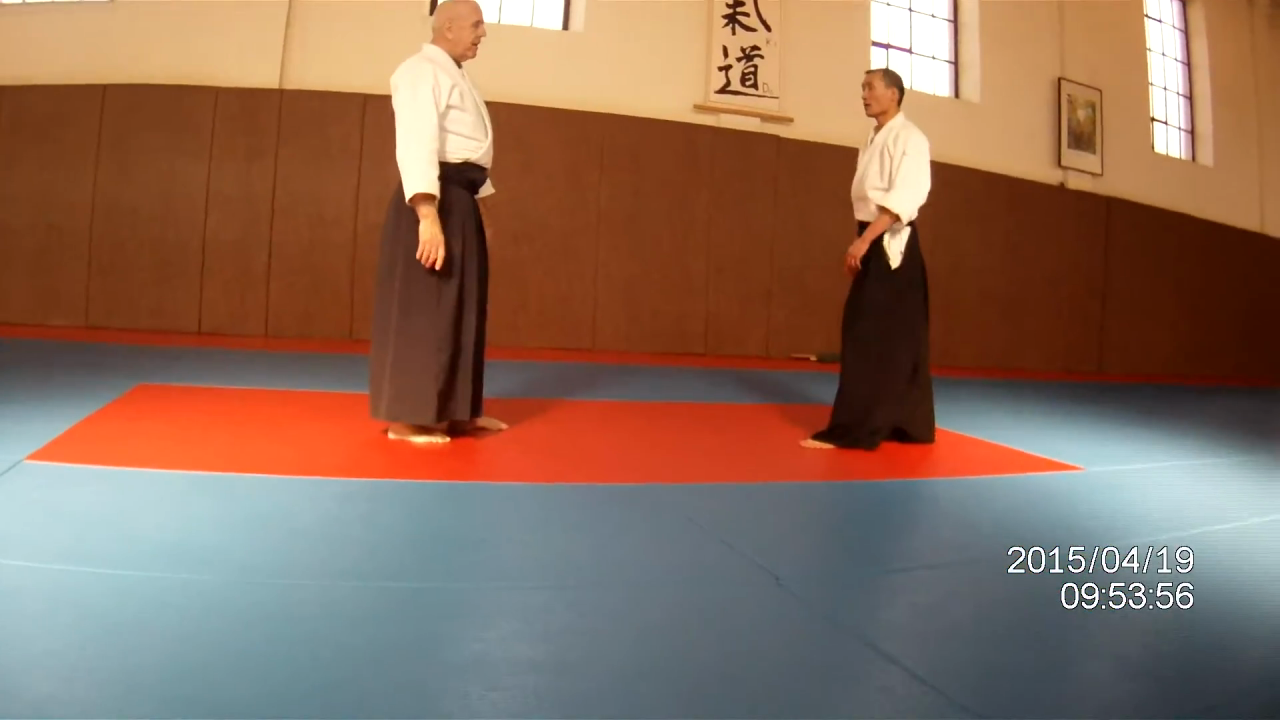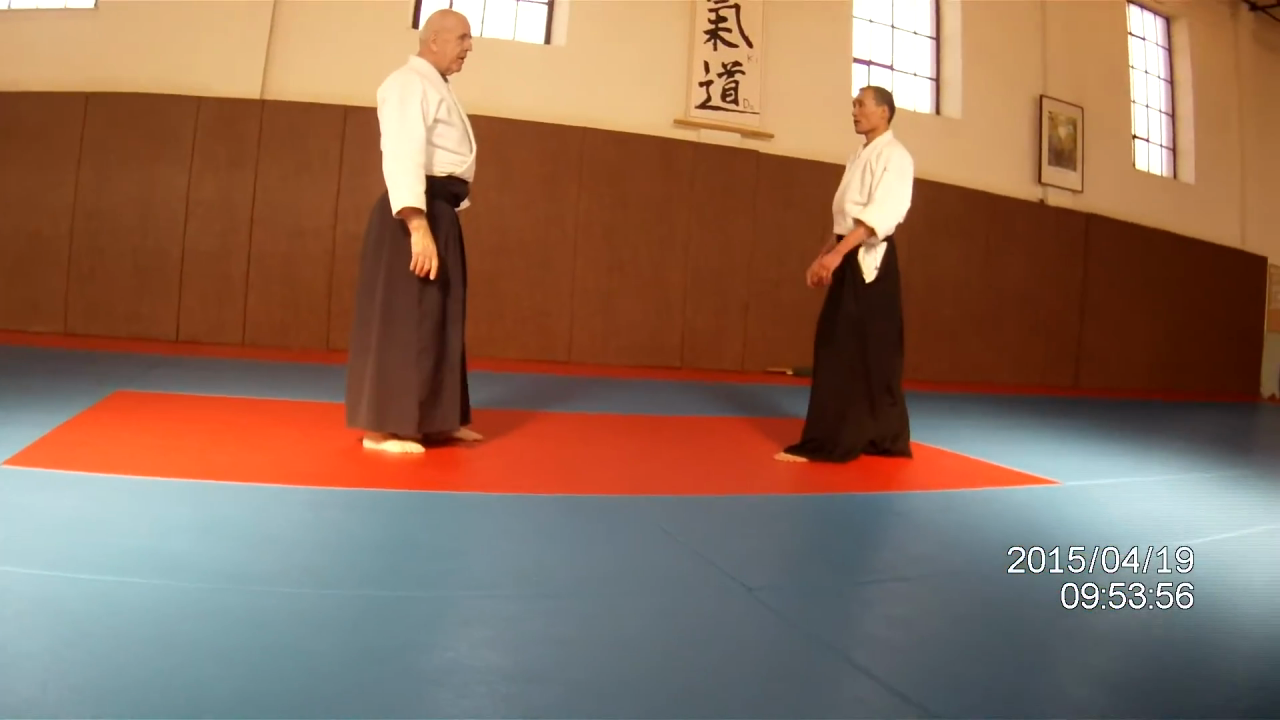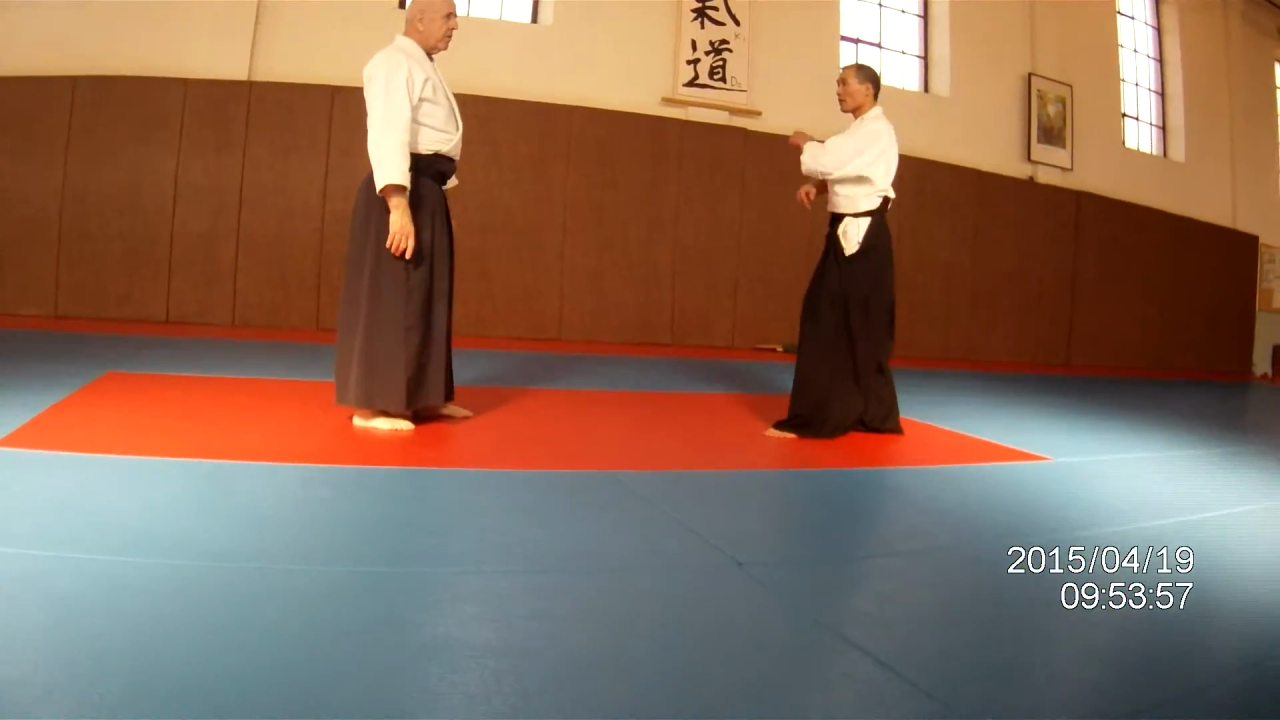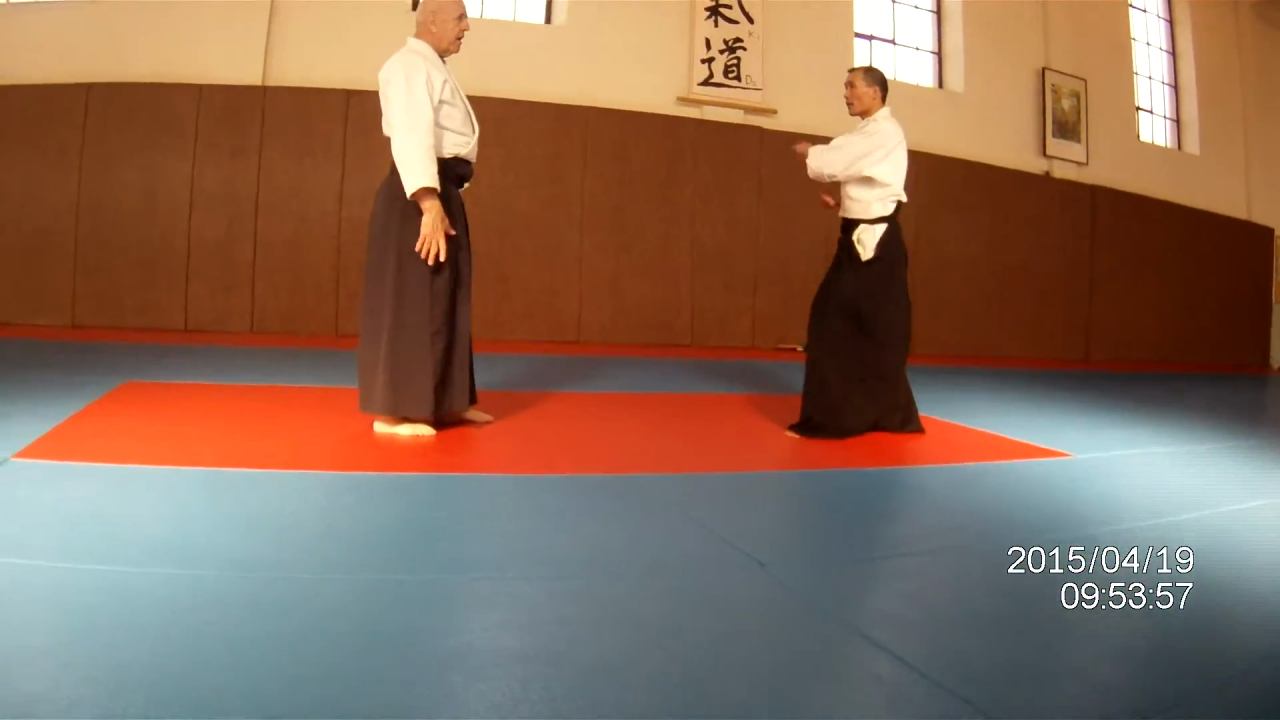
dt=0.5s
person 1, frame 1
left shoulder: (455, 76)
right shoulder: (422, 71)
right elbow: (415, 145)
left wrist: (479, 210)
right wrist: (428, 215)
left hip: (460, 203)
right hip: (435, 202)
left knee: (459, 309)
right knee: (422, 310)
left ankle: (455, 412)
right ankle: (406, 419)
person 1, frame 2
left shoulder: (436, 89)
right shoulder: (410, 84)
right elbow: (403, 158)
right wrist: (418, 227)
left hip: (440, 214)
right hip: (416, 215)
left knee: (438, 320)
right knee: (402, 320)
left ankle: (432, 421)
right ankle: (381, 429)
person 1, frame 3
left shoulder: (422, 67)
right shoulder: (395, 63)
right elbow: (387, 136)
right wrist: (399, 203)
left hip: (426, 193)
right hip: (402, 193)
left knee: (425, 297)
right knee: (390, 297)
left ankle: (421, 397)
right ankle: (370, 405)
person 1, frame 4
left shoulder: (433, 69)
right shoulder: (410, 65)
right elbow: (411, 138)
right wrist: (430, 205)
left hip: (441, 195)
right hip: (418, 197)
left knee: (442, 302)
right knee: (410, 302)
left ankle: (442, 402)
right ankle: (392, 412)
person 2, frame 1
left shoulder: (908, 138)
right shoulder: (875, 140)
left elbow: (904, 198)
left wrist: (864, 241)
right wrist: (860, 242)
left hip: (891, 246)
right hip: (875, 246)
left knee: (871, 336)
right knee: (896, 338)
left ankle: (849, 429)
right ankle: (907, 424)
person 2, frame 2
left shoulder: (893, 155)
right shoulder: (862, 155)
left elbow: (881, 215)
left wrist: (836, 254)
right wrist: (822, 256)
left hip: (870, 261)
right hip: (852, 259)
left knee: (844, 351)
right knee: (870, 352)
left ankle: (824, 443)
right ankle: (882, 437)
person 2, frame 3
left shoulder: (874, 130)
right shoulder: (860, 130)
left elbow: (820, 160)
right elbow: (834, 171)
left wrist: (803, 143)
right wrist: (812, 186)
left hip: (860, 236)
right hip: (856, 234)
left knee: (828, 323)
right knee: (860, 327)
left ankle: (811, 418)
right ankle: (871, 413)
person 2, frame 4
left shoulder: (882, 132)
right shoulder: (871, 132)
left elbow: (825, 163)
left wrist: (806, 151)
right wrist: (838, 200)
left hip: (873, 242)
right hip: (868, 240)
left knee: (834, 321)
right knee: (876, 330)
left ankle: (827, 418)
right ankle: (891, 414)
